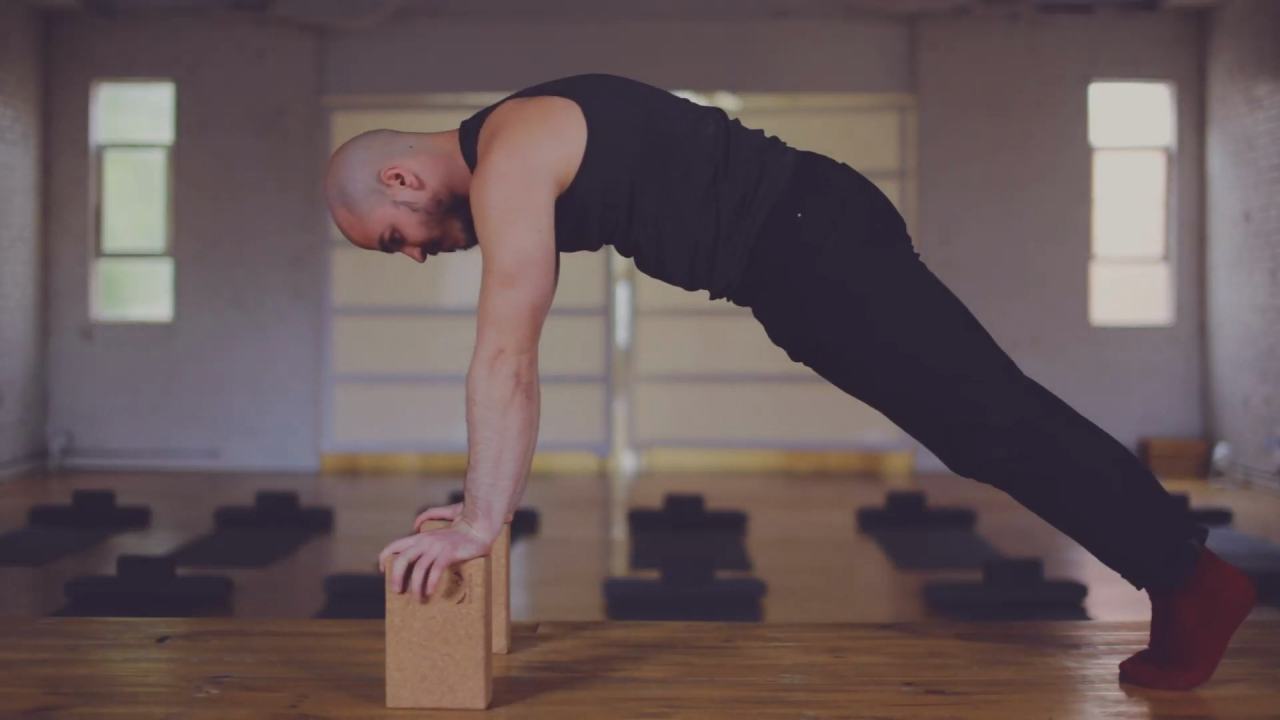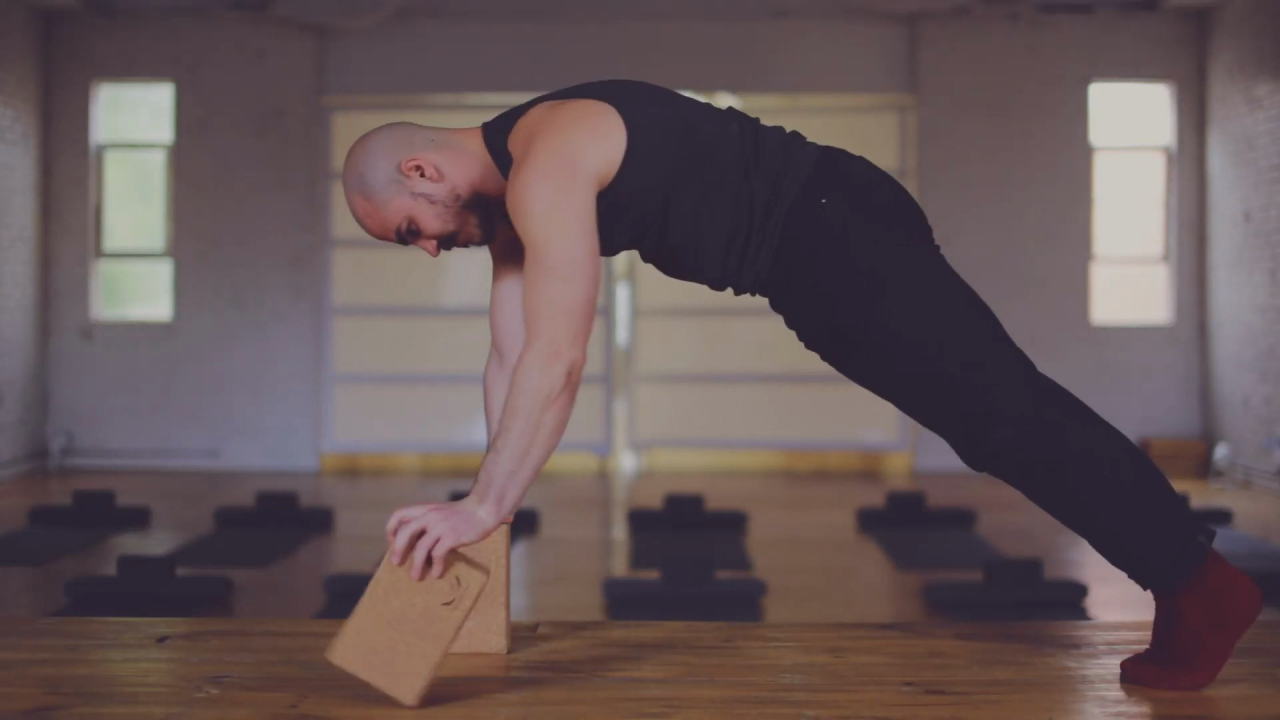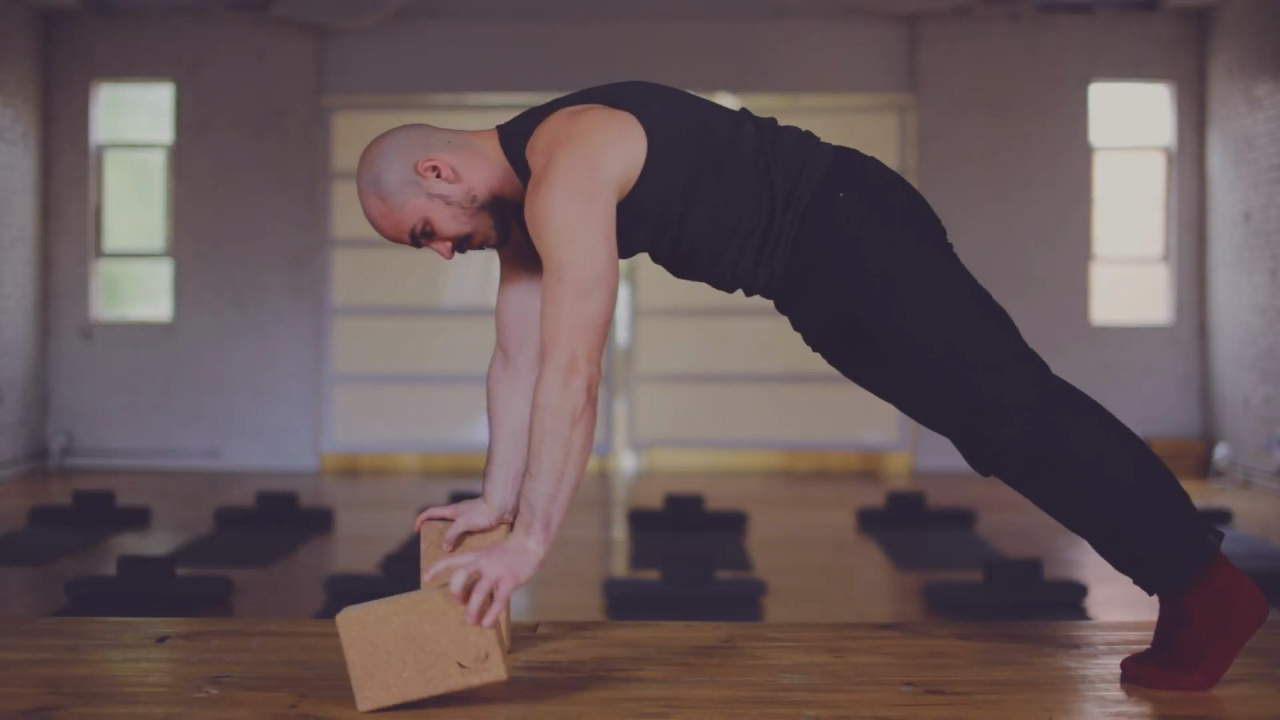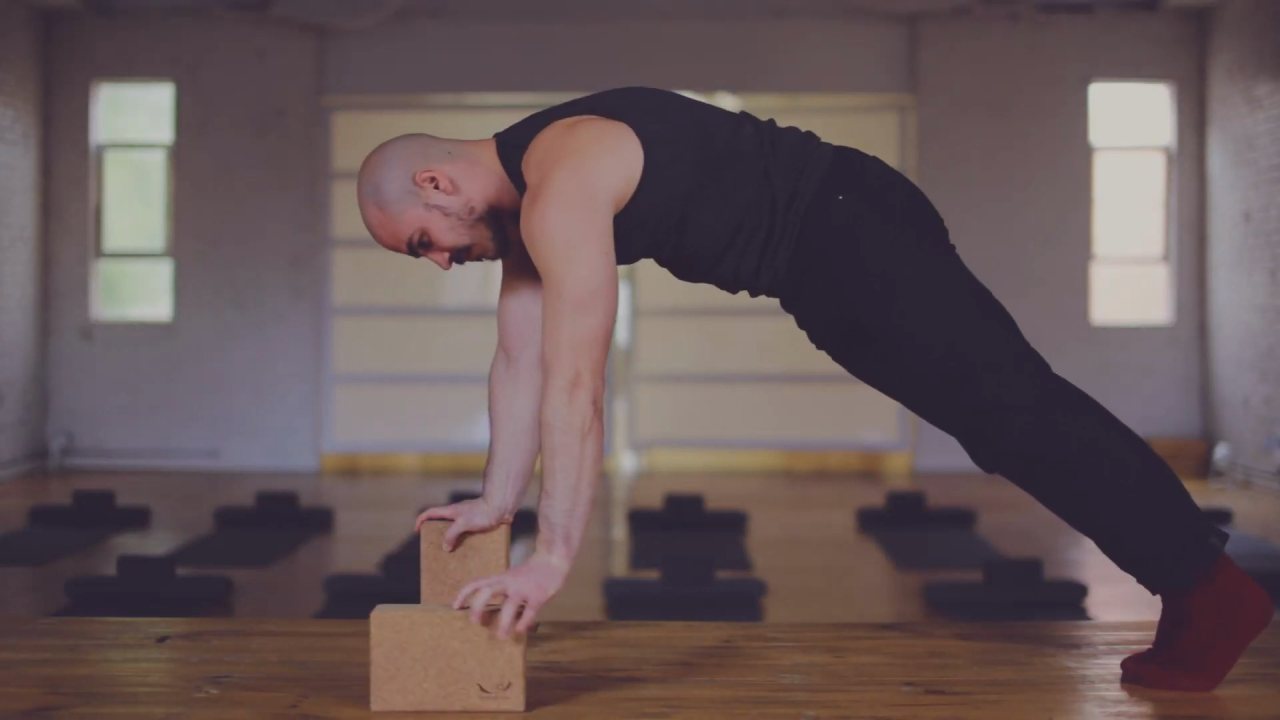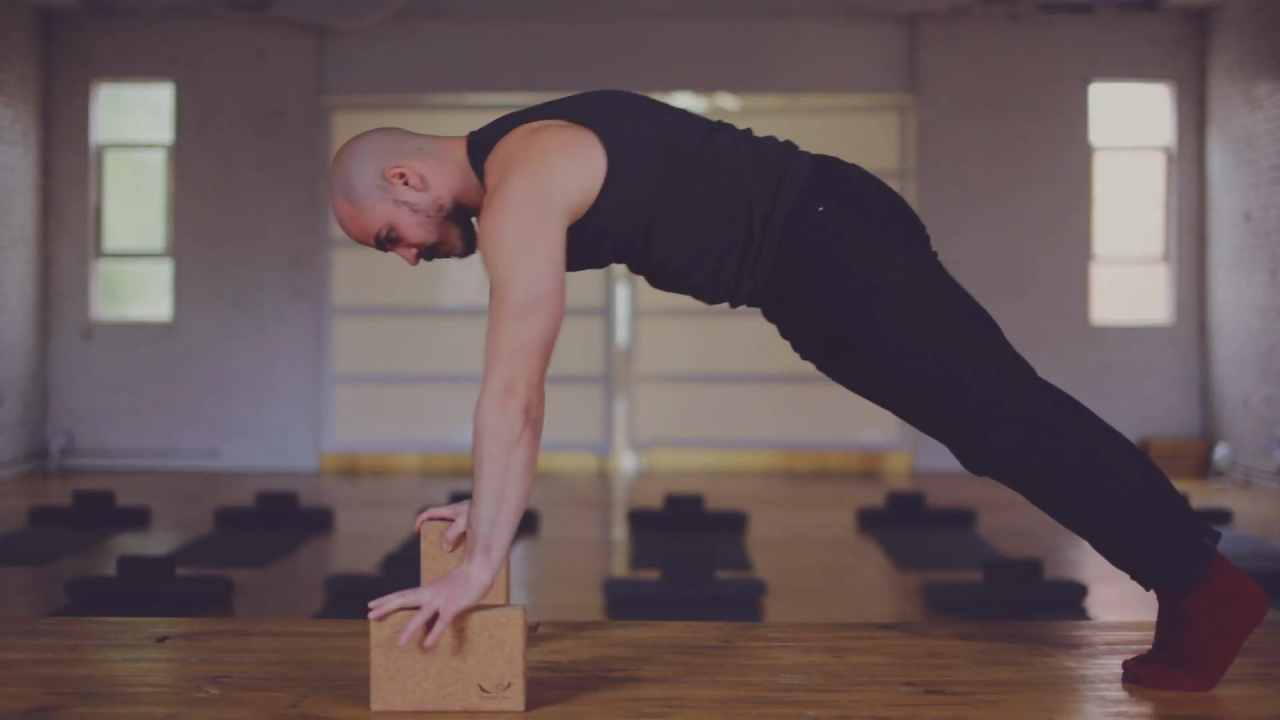
dt=0.3s
person 1, frame 1
left shoulder: (508, 162)
right shoulder: (504, 180)
left elbow: (503, 357)
right elbow: (513, 353)
left wrist: (478, 524)
right wrist: (488, 502)
left hip: (814, 239)
right hip: (797, 252)
left knee: (992, 418)
right knee: (981, 421)
left ankle: (1194, 579)
right ankle: (1178, 582)
person 1, frame 2
left shoulder: (546, 165)
right shoulder: (516, 189)
left elbow: (557, 359)
right elbow: (515, 351)
left wrist: (482, 507)
right wrist: (491, 497)
left hip: (835, 229)
right hip: (810, 254)
left knee: (1007, 413)
right knee: (995, 418)
left ankle: (1200, 583)
right ankle: (1186, 586)
person 1, frame 3
left shoulder: (565, 173)
right shoulder: (517, 191)
left elbow: (570, 370)
right elbow: (519, 355)
left wrist: (531, 540)
right wrist: (497, 498)
left hip: (850, 230)
right hip: (817, 265)
left knee: (1017, 413)
right knee: (1001, 423)
left ankle: (1207, 586)
right ankle: (1191, 590)
person 1, frame 4
left shoulder: (560, 188)
right shoulder: (519, 194)
left elbow: (574, 383)
right elbow: (520, 358)
left wrist: (553, 557)
right wrist: (496, 500)
left hip: (852, 229)
right hip: (824, 256)
left knee: (1021, 414)
right knee: (1008, 421)
right ankle: (1193, 588)
person 1, frame 5
left shoulder: (519, 191)
right shoulder: (510, 180)
left elbow: (511, 386)
right elbow: (521, 362)
left wrist: (483, 566)
right wrist: (492, 499)
left hip: (827, 238)
right hip: (810, 250)
left knee: (1010, 418)
right knee: (996, 423)
left ankle: (1206, 590)
right ankle: (1190, 604)
